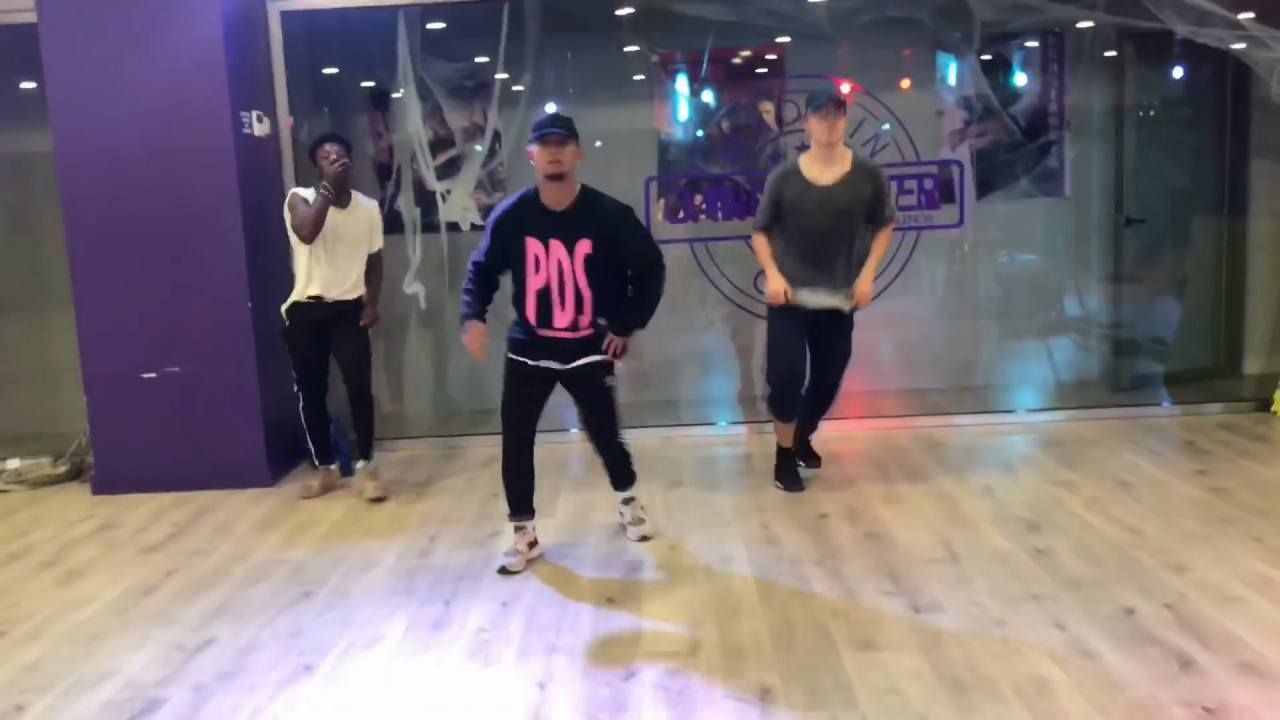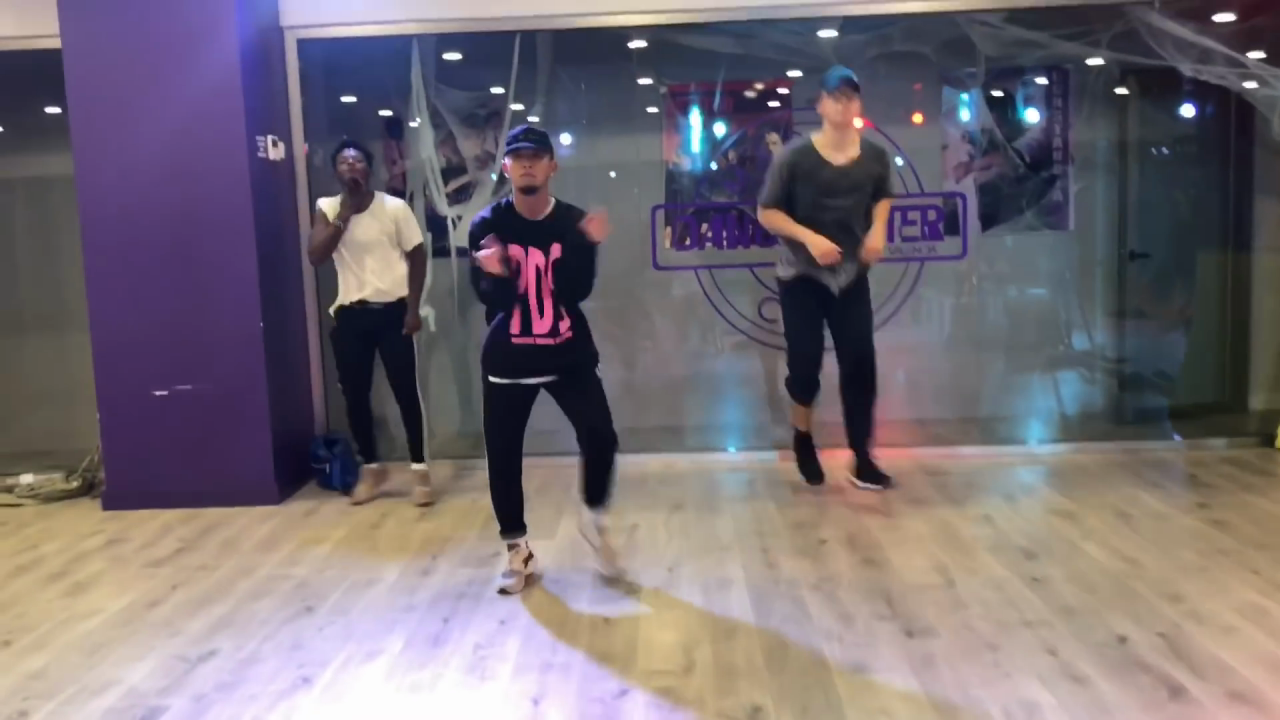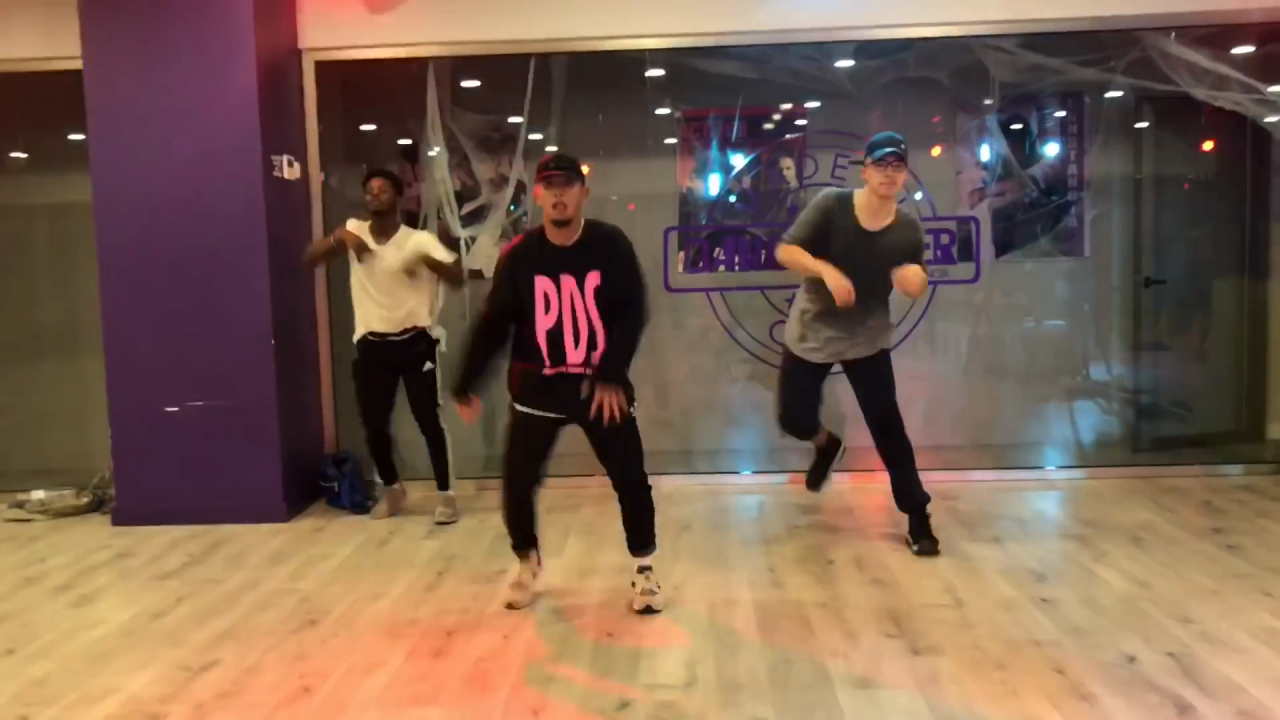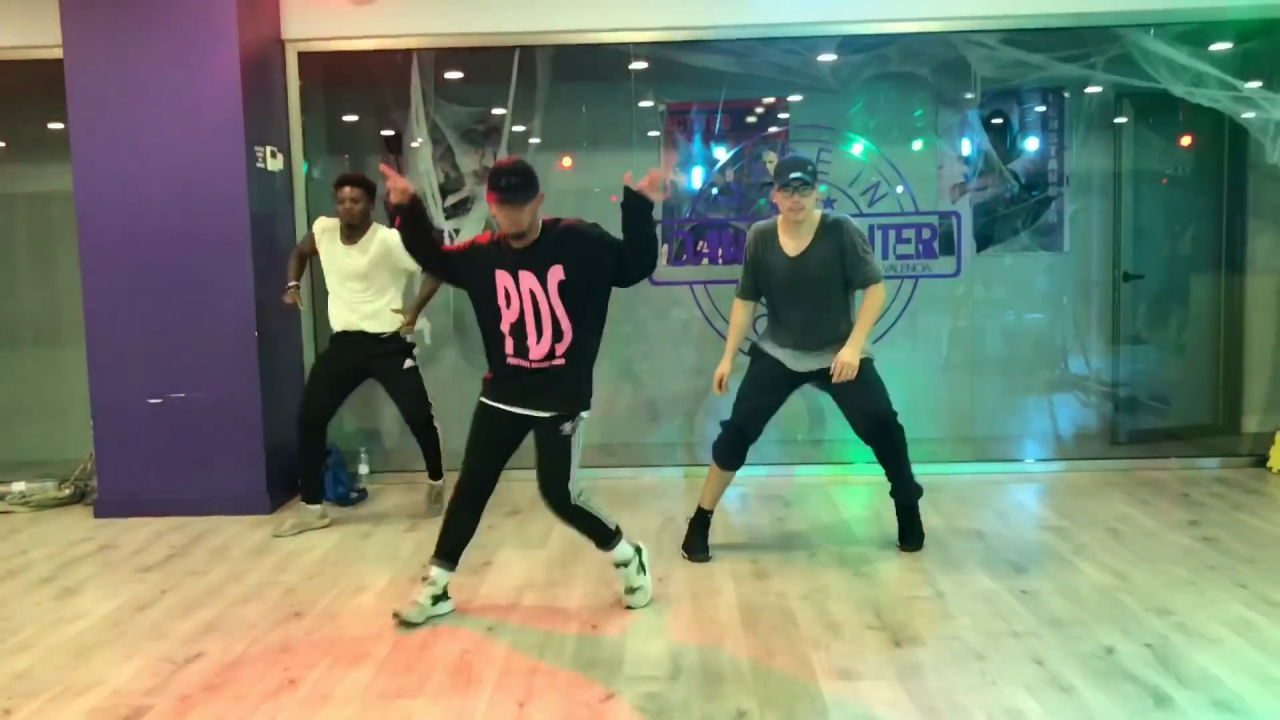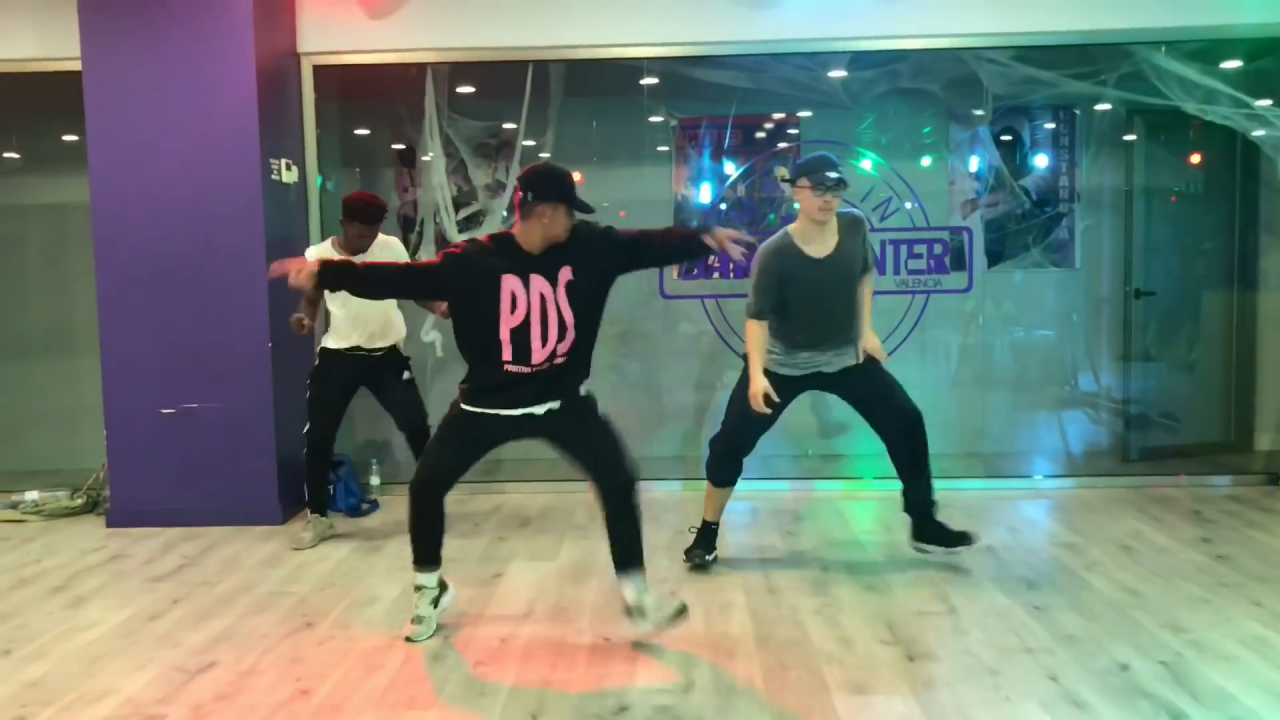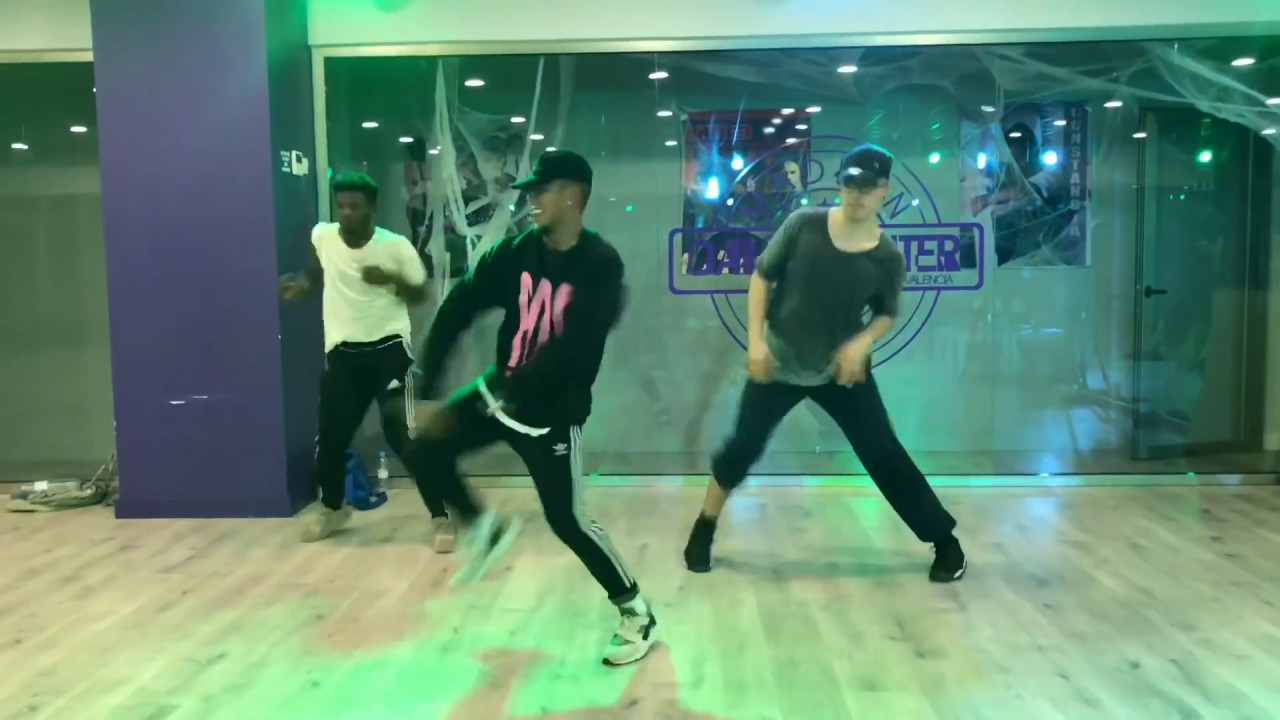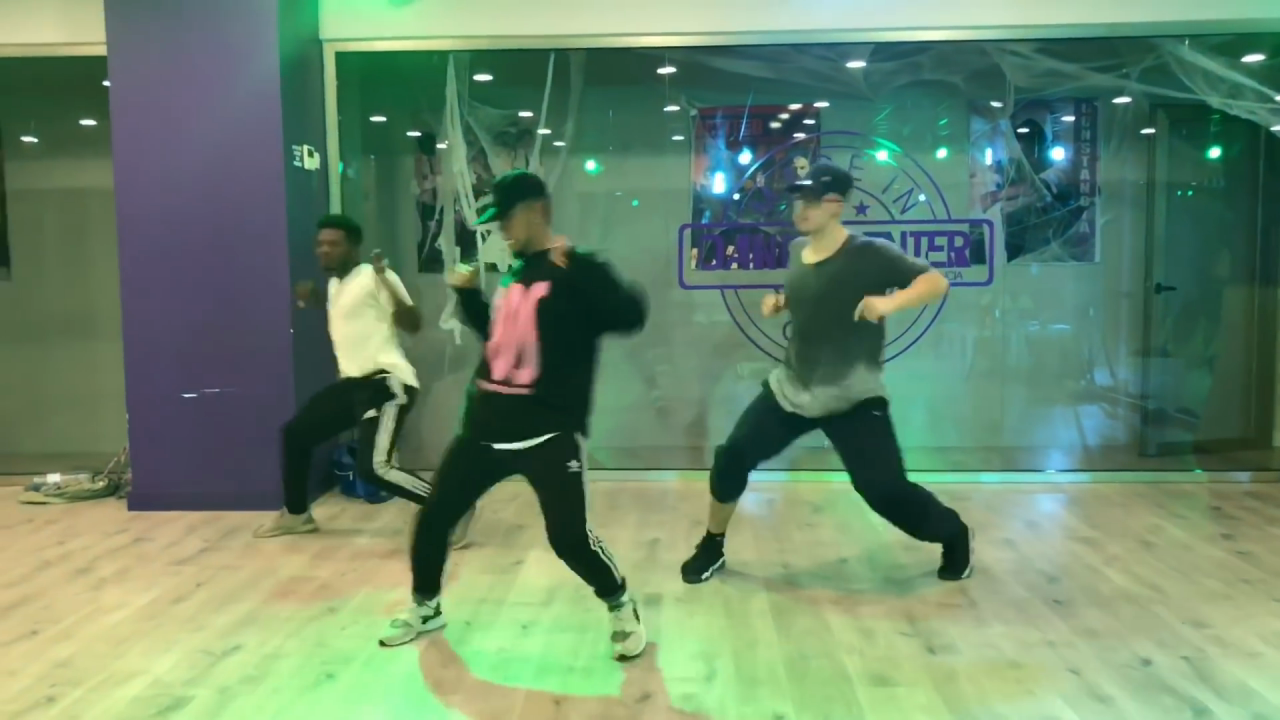
dt=0.4s
person 1, frame 1
left shoulder: (610, 215)
right shoulder: (511, 215)
left elbow: (650, 270)
right elbow: (483, 270)
left wrist: (627, 326)
right wrist: (473, 315)
left hip: (590, 349)
right hip: (530, 348)
left knee: (605, 436)
right knee: (515, 439)
left ankle: (627, 502)
right ankle: (523, 533)
person 1, frame 2
left shoulder: (575, 223)
right shoulder: (488, 224)
left elbow: (578, 289)
right elbow: (490, 294)
left wrist: (588, 245)
right wrist: (494, 271)
left hip: (569, 355)
right hip: (507, 359)
left knee: (601, 438)
right knee: (502, 459)
left ankle: (595, 519)
right ankle: (518, 552)
person 1, frame 3
left shoulder: (609, 245)
right shoulder: (519, 256)
left elbow: (631, 315)
right elbow: (492, 326)
left wrist: (612, 376)
right wrist: (465, 386)
left hip: (601, 390)
right hip: (537, 392)
left knee: (631, 482)
right knee: (517, 485)
left ankle: (643, 570)
right ankle: (526, 560)
person 1, frame 4
left shoulder: (579, 242)
right shoulder: (482, 253)
left elbow: (635, 266)
right elbow: (434, 258)
left wrist: (638, 206)
right wrist: (409, 209)
left hip: (563, 396)
right hip: (504, 393)
left knee: (560, 493)
right knee: (471, 487)
left ankle: (627, 556)
right ankle: (436, 585)
person 1, frame 5
left shoulder: (586, 245)
right shoulder: (476, 259)
left elbow: (645, 246)
right elbow: (405, 278)
left wrist: (704, 239)
right wrist: (325, 273)
left hip: (562, 396)
right hip: (490, 400)
left knee: (618, 479)
right knee: (426, 486)
left ankle: (636, 594)
right ankle: (431, 592)
person 1, frame 6
left shoulder: (600, 267)
right shoulder: (514, 252)
left elbow: (573, 350)
right elbow: (460, 307)
left wrist: (517, 385)
right wrist: (425, 383)
left hip: (555, 412)
right hip: (498, 394)
left knee: (568, 518)
right knee: (428, 446)
left ankle: (636, 614)
right ankle: (484, 529)
person 1, frame 7
left shoulder: (574, 270)
right shoulder: (513, 274)
left elbow: (629, 313)
left wrist: (576, 268)
right wrist: (468, 290)
left hip: (548, 433)
right hip: (487, 429)
left knee: (570, 538)
right knee: (433, 518)
left ankle: (623, 609)
right ankle: (425, 609)
person 2, frame 1
left shoulder: (867, 175)
right shoulder: (784, 176)
left elbow: (883, 225)
right elbow: (761, 232)
left wrist: (868, 274)
right wrist: (771, 275)
left hip: (838, 297)
right hip: (790, 297)
left knee: (826, 383)
right knee: (785, 378)
left ankle: (802, 439)
right ankle: (786, 457)
person 2, frame 2
left shoulder: (874, 155)
right shoulder: (796, 155)
right elbow: (766, 212)
left wrist: (878, 231)
right wrist: (808, 238)
left hip: (851, 272)
right hip: (801, 272)
left knee: (860, 361)
right knee: (805, 362)
left ankle: (862, 458)
right ankle: (804, 441)
person 2, frame 3
left shoulder: (907, 229)
right shoulder: (830, 205)
left elbow: (915, 284)
right elbow: (785, 250)
left wrist: (916, 278)
right wrist: (825, 270)
left hip: (867, 339)
right hip: (810, 330)
left knee: (886, 422)
right knee: (794, 417)
left ankle: (917, 517)
right ankle: (826, 444)
person 2, frame 4
left shoulder: (841, 231)
right shoulder: (761, 236)
left elbow: (875, 287)
right elbow: (746, 296)
left wrist: (853, 346)
right wrist: (728, 355)
left hip: (838, 352)
right hip: (777, 351)
left knee: (879, 421)
right knee: (739, 429)
left ankle: (907, 508)
right ankle: (700, 521)
person 2, frame 5
left shoulder: (854, 226)
right shoulder: (775, 252)
right elbow: (757, 315)
left wrist: (866, 328)
right wrist: (755, 372)
left hip: (846, 357)
right hip: (784, 361)
left knee: (906, 421)
right knee: (732, 439)
left ankle: (924, 523)
right ankle: (707, 533)
person 2, frame 6
left shoulder: (888, 257)
right shoulder: (804, 225)
left elbow: (886, 315)
right elbow: (762, 277)
left wrist: (862, 346)
right wrist: (756, 338)
left hip: (841, 367)
right hip: (779, 363)
left knee: (885, 455)
right knee: (742, 447)
left ankle: (945, 541)
right ankle: (704, 528)
person 2, frame 7
left shoulder: (869, 254)
right shoulder: (800, 252)
left elbow: (936, 282)
left wrist: (890, 301)
right wrist: (779, 303)
left hip: (853, 397)
right hip: (791, 387)
left knee: (884, 488)
right knee: (731, 457)
left ankle: (954, 536)
right ankle: (712, 545)
person 3, frame 1
left shoulder: (368, 207)
right shoulder: (301, 198)
left elbow: (374, 260)
right elbow: (306, 234)
left wrist: (372, 302)
right wrist: (327, 187)
left hip: (349, 309)
right hip: (306, 309)
left knee: (359, 386)
right knee: (311, 393)
left ankle: (366, 467)
right ankle: (326, 468)
person 3, frame 2
left shoulder: (395, 208)
right shoulder: (327, 208)
left elbow: (417, 257)
right elbow: (316, 256)
left wrist: (413, 307)
right wrist: (345, 211)
left hip: (393, 311)
right hip: (351, 313)
left knee: (406, 391)
right knee: (354, 394)
left ankle: (419, 470)
right ankle: (372, 469)
person 3, frame 3
left shoulder: (418, 240)
right shoulder: (352, 232)
left elbow: (455, 274)
right elbow: (311, 256)
left wrist: (429, 263)
right wrist: (337, 242)
left hip: (414, 341)
right hip: (372, 343)
left knee: (428, 419)
right knee: (374, 423)
left ankle: (445, 494)
right ankle: (391, 489)
person 3, frame 4
left shoulder: (388, 239)
right shoulder: (323, 231)
right elbow: (299, 251)
left wrist: (415, 310)
right wrist: (293, 285)
left hip: (387, 343)
right hip: (344, 342)
left knee: (419, 415)
right knee: (309, 416)
left ankle: (436, 484)
right ankle: (311, 507)
person 3, frame 5
left shoulder: (392, 248)
right shoulder: (318, 256)
right elbow: (312, 304)
left wrist: (438, 305)
right wrist: (305, 319)
left hip: (387, 355)
right hip: (338, 356)
left knee: (417, 428)
right knee: (318, 436)
right ankle: (318, 518)
person 3, frame 6
left shoulder: (396, 246)
right shoulder: (323, 236)
left elbow: (418, 295)
left wrist: (393, 281)
right wrist: (301, 286)
left hip: (388, 350)
right hip: (343, 353)
left knee: (401, 434)
right knee: (332, 438)
left ankle: (441, 516)
right ankle: (332, 508)
person 3, frame 7
left shoulder: (373, 277)
right shoulder: (335, 282)
left elbow: (412, 325)
left wrist: (386, 281)
right wrist: (308, 298)
left hip: (387, 382)
right hip: (353, 382)
left knee: (375, 468)
right knee: (295, 434)
right ankle: (296, 514)
